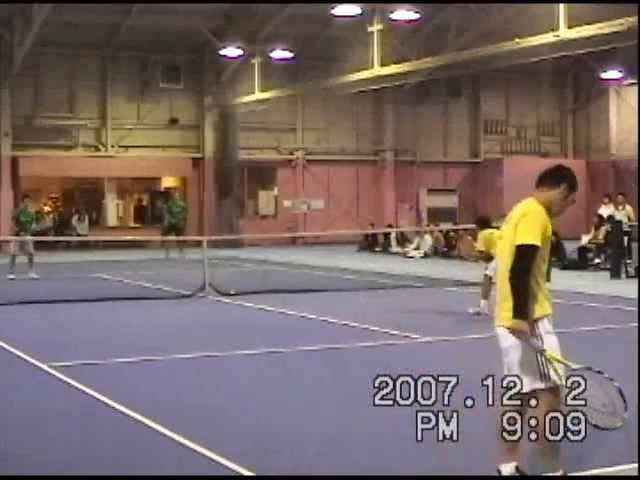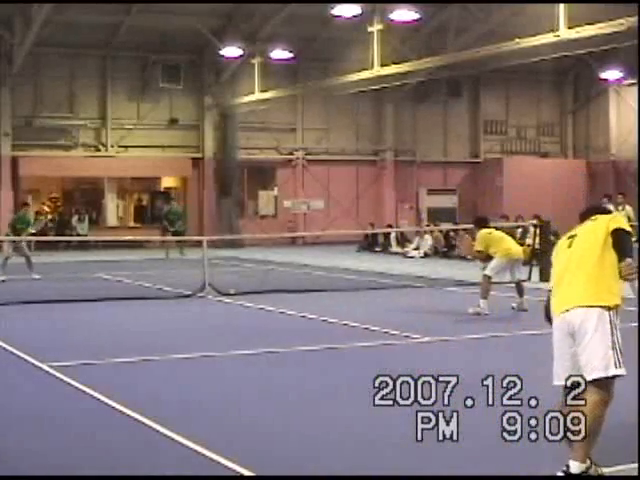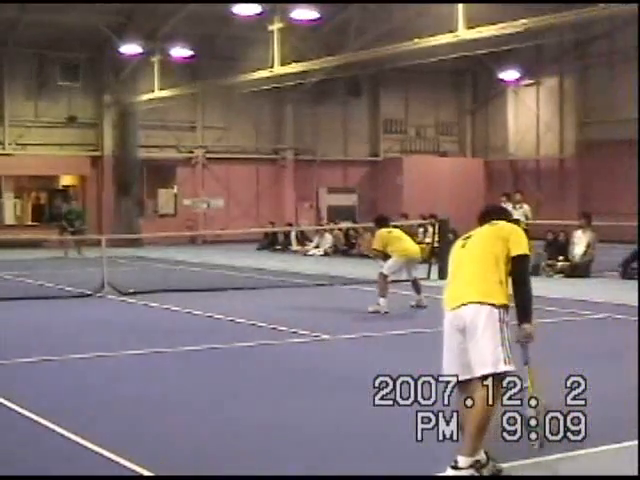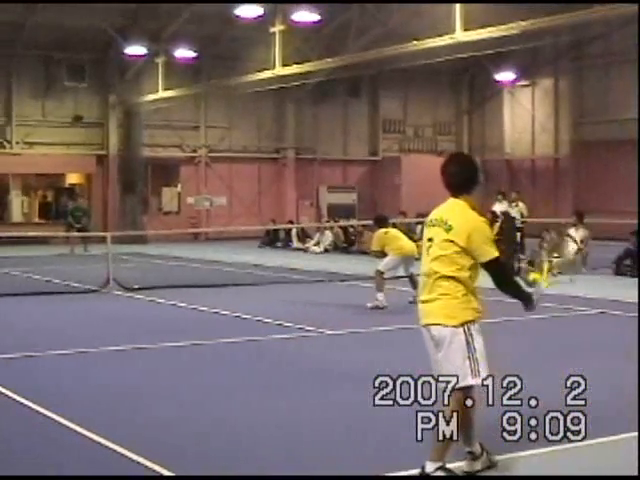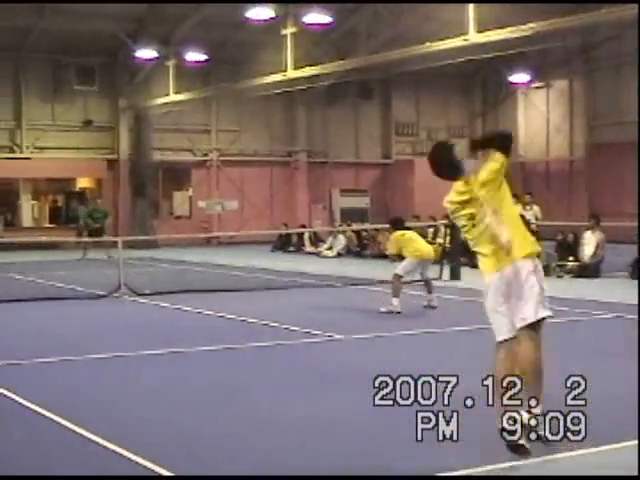
dt=1s
person 1, frame 1
left shoulder: (520, 214)
right shoulder: (535, 214)
right elbow: (520, 268)
right wrist: (521, 316)
left hip: (511, 319)
right hip: (527, 321)
left knee: (522, 396)
right knee: (550, 395)
left ankle: (508, 467)
right ankle: (554, 473)
person 1, frame 2
left shoulder: (564, 241)
right shoulder: (611, 221)
right elbow: (621, 238)
left wrist: (553, 319)
right wrist: (628, 260)
left hip: (561, 311)
right hip: (594, 308)
right knee: (599, 390)
left ankle: (579, 463)
right ankle: (576, 468)
person 1, frame 3
left shoulder: (462, 241)
right shoulder: (512, 231)
right elbow: (520, 274)
right wrist: (525, 320)
left hip: (454, 309)
right hip: (485, 307)
left knee: (467, 389)
right knee: (486, 385)
left ankle: (476, 458)
right ankle: (463, 464)
person 1, frame 4
left shoulder: (437, 216)
right shoulder: (474, 222)
right elbow: (499, 274)
left wrist: (509, 277)
right wrist: (525, 297)
left hip: (431, 313)
right hip: (456, 316)
left knee: (463, 388)
right knee: (459, 392)
left ankle: (475, 453)
right ankle: (434, 467)
person 1, frame 5
left shoulder: (451, 200)
right shoulder: (484, 178)
right elbow: (506, 140)
left hip: (494, 271)
right hip: (518, 262)
left knee: (506, 347)
right knee: (528, 336)
left ankle: (508, 421)
right ankle: (532, 411)
